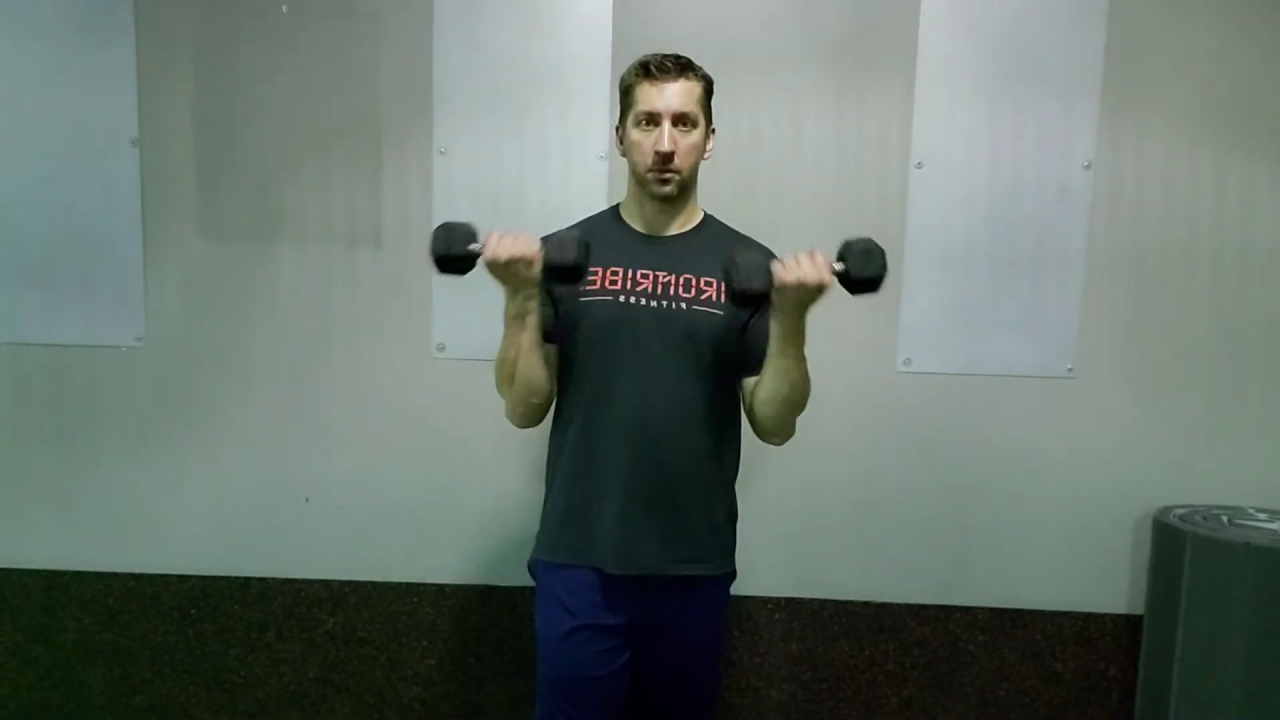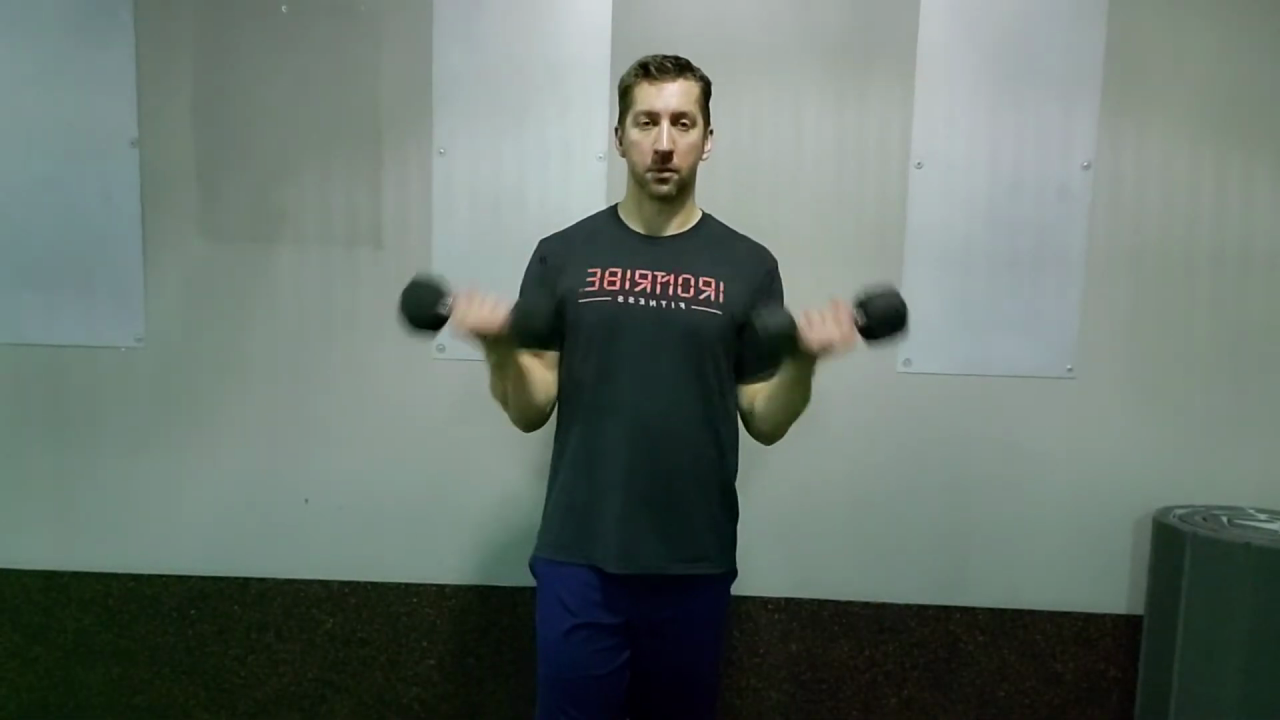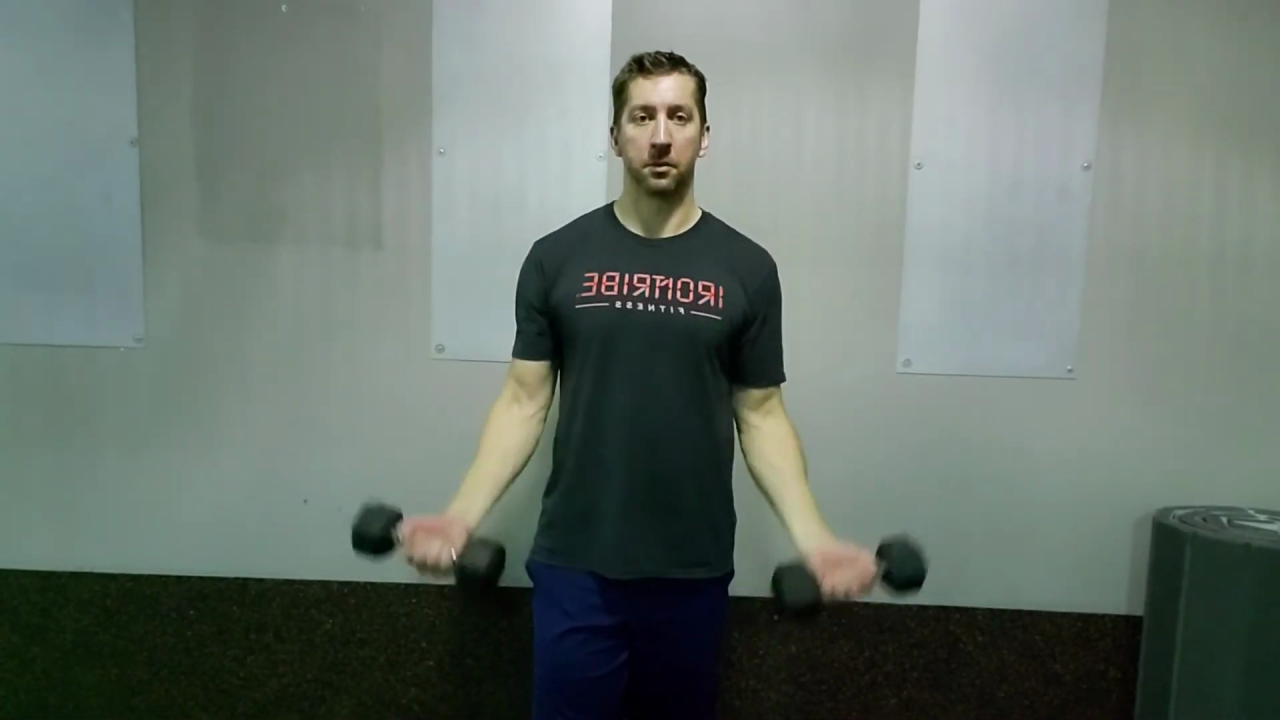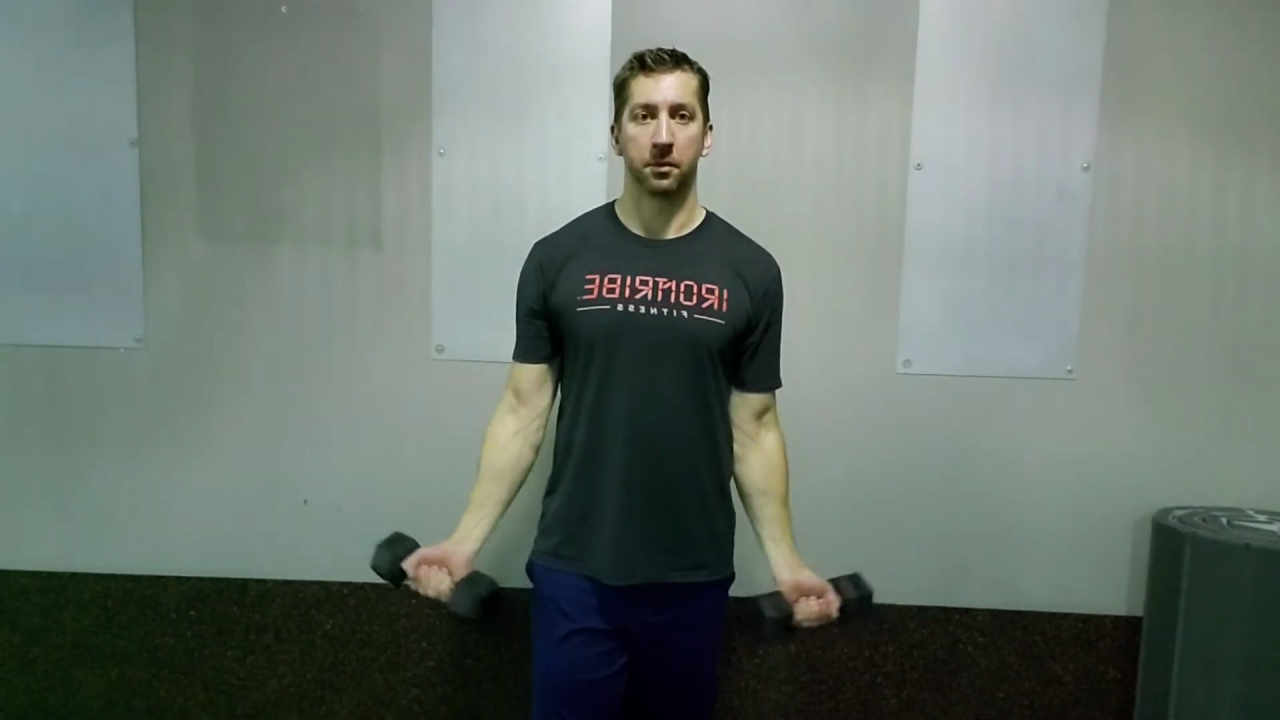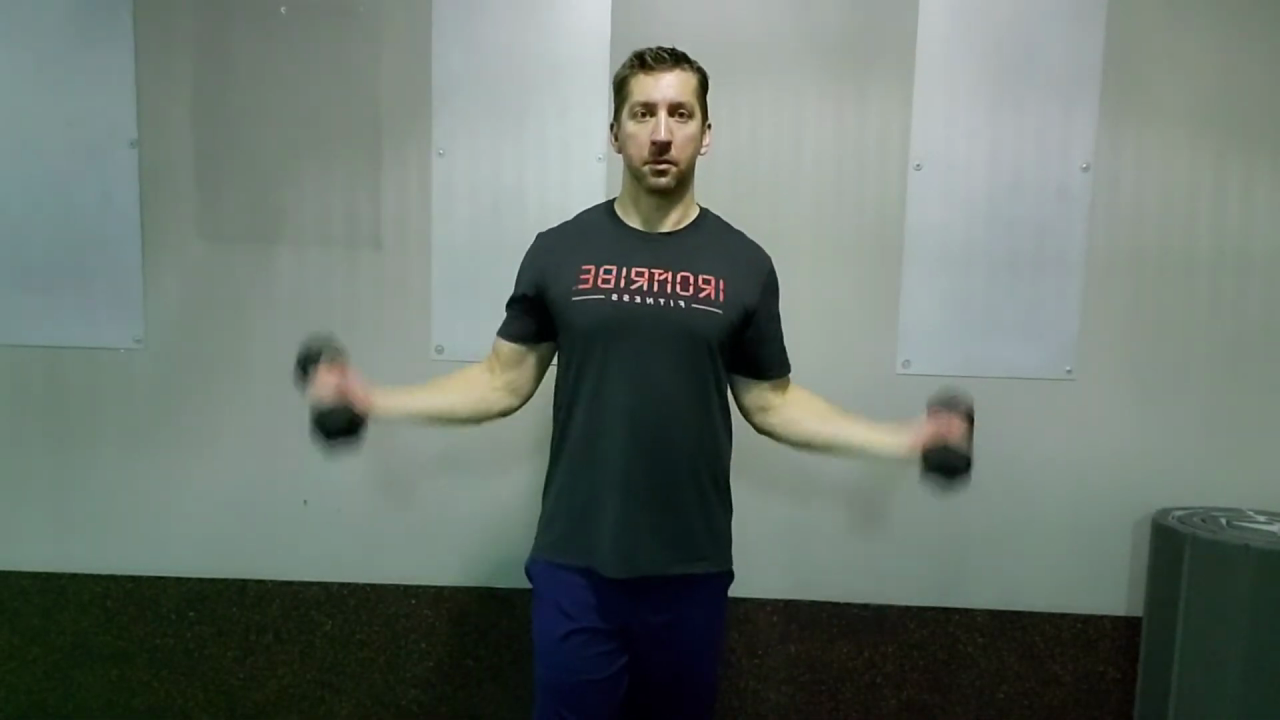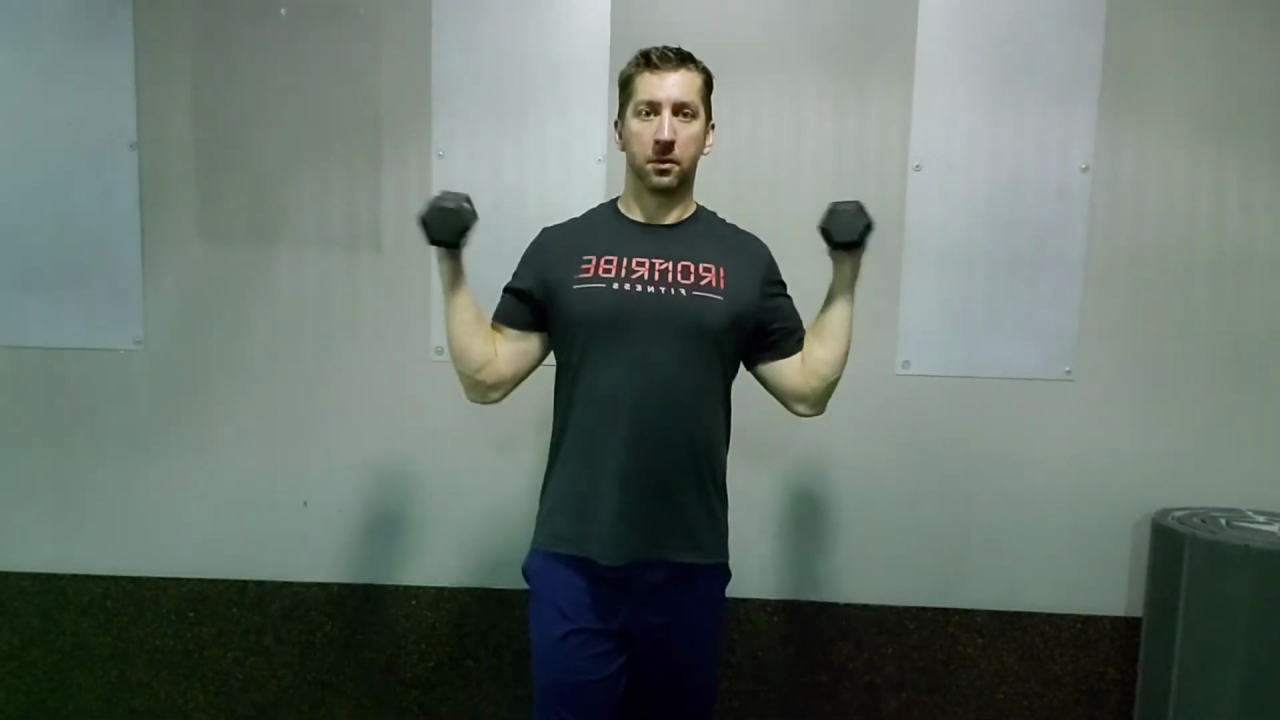
dt=0.4s
person 1, frame 1
left shoulder: (747, 263)
left elbow: (773, 424)
right elbow: (524, 408)
left wrist: (787, 318)
right wrist: (522, 297)
left hip: (694, 559)
right hip: (578, 555)
person 1, frame 2
left shoulder: (747, 264)
right shoulder: (563, 254)
left elbow: (765, 423)
right elbow: (530, 409)
left wrist: (803, 361)
right wrist: (499, 348)
left hip: (695, 560)
right hip: (580, 554)
person 1, frame 3
left shoulder: (747, 267)
right shoulder: (557, 257)
left elbow: (759, 412)
right elbow: (525, 399)
left wrist: (812, 538)
right wrist: (463, 515)
left hip: (693, 565)
right hip: (575, 561)
person 1, frame 4
left shoulder: (749, 270)
right shoulder: (557, 258)
left elbow: (754, 426)
right elbow: (522, 410)
left wrist: (784, 559)
right wrist: (467, 540)
left hip: (693, 571)
right hip: (575, 566)
person 1, frame 5
left shoulder: (744, 264)
right shoulder: (558, 251)
left elbow: (771, 404)
right elbow: (503, 381)
left wrist: (895, 439)
right wrist: (379, 400)
left hip: (691, 563)
right hip: (575, 560)
person 1, frame 6
left shoulder: (744, 258)
right shoulder: (559, 248)
left elbow: (805, 389)
right elbow: (486, 376)
left wrist: (844, 277)
right wrist: (453, 269)
left hip: (690, 558)
right hip: (574, 553)
